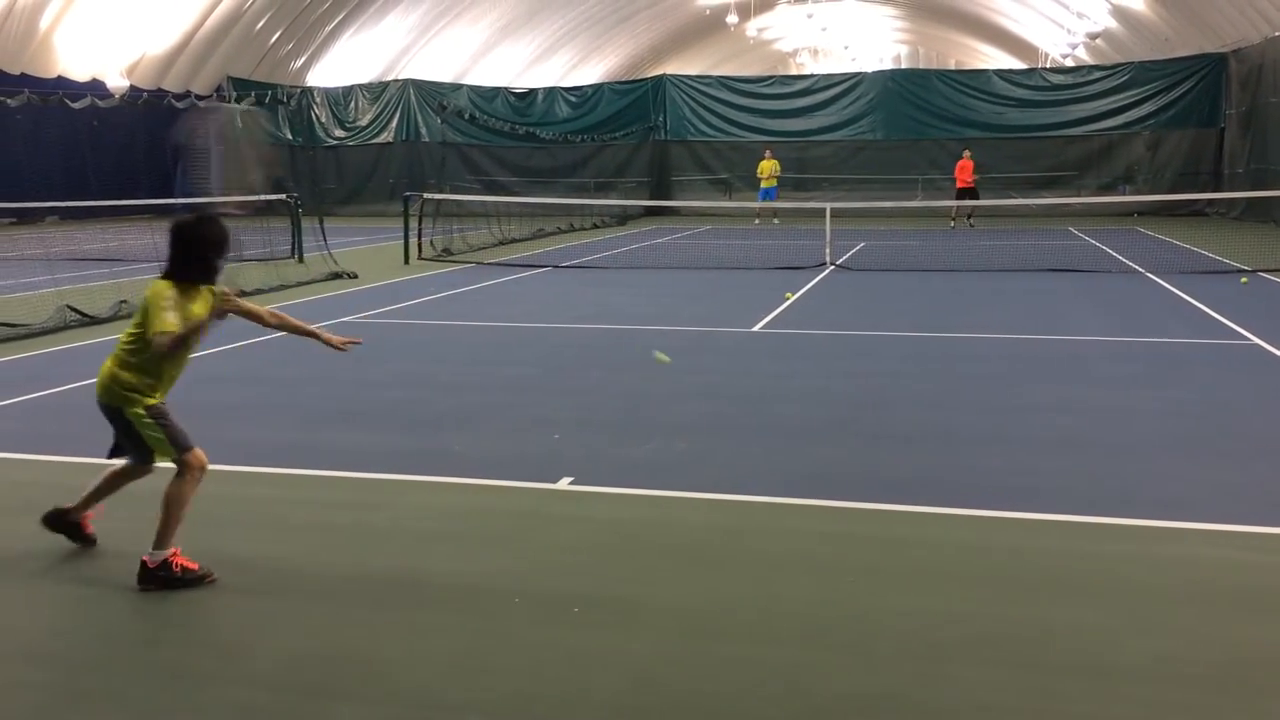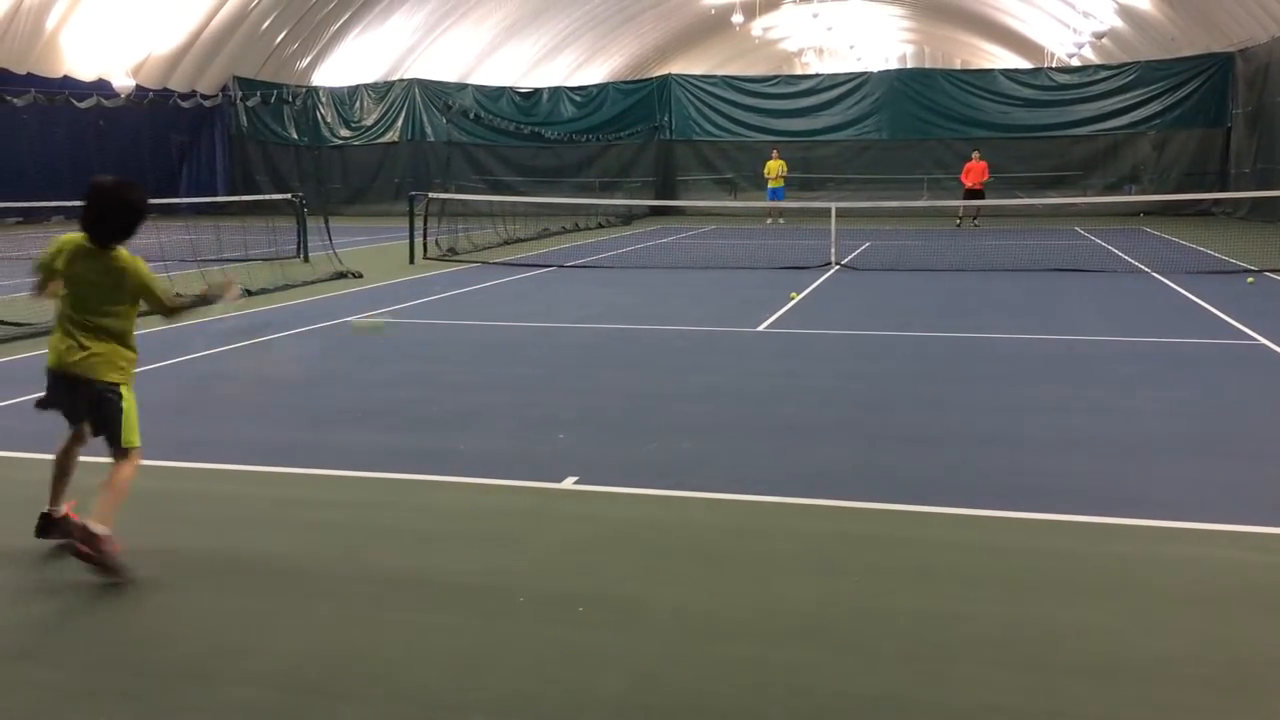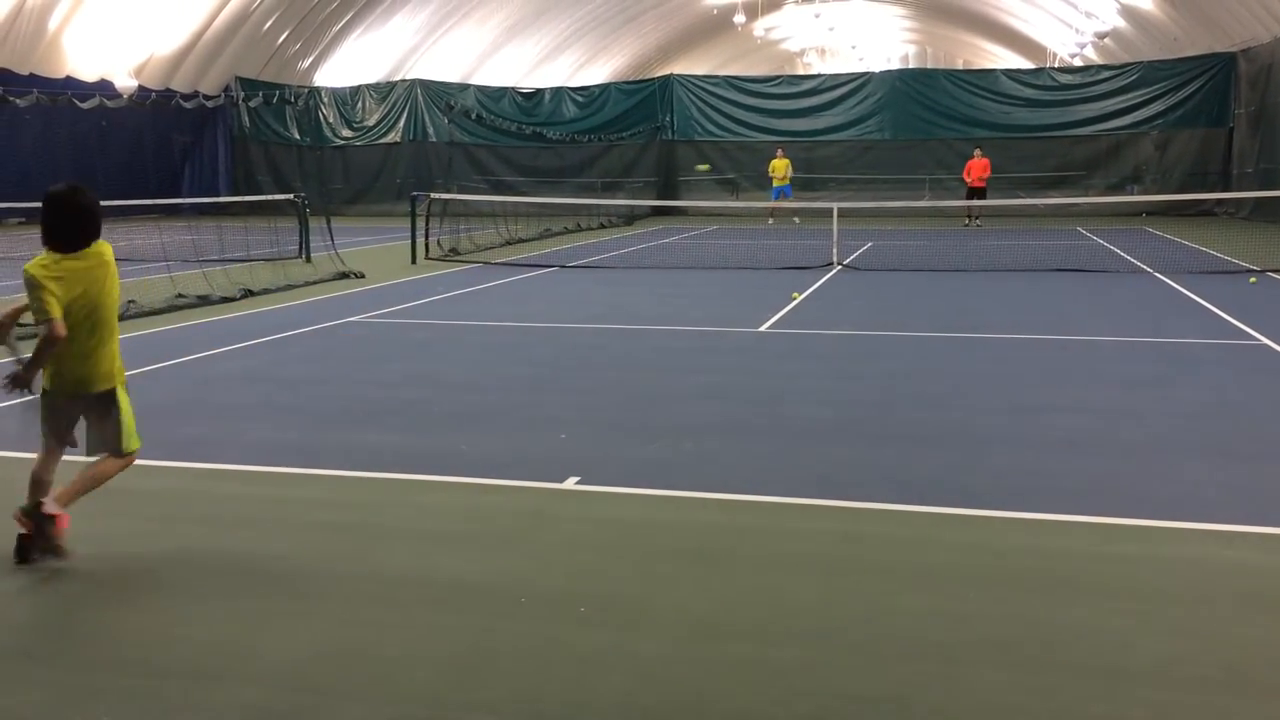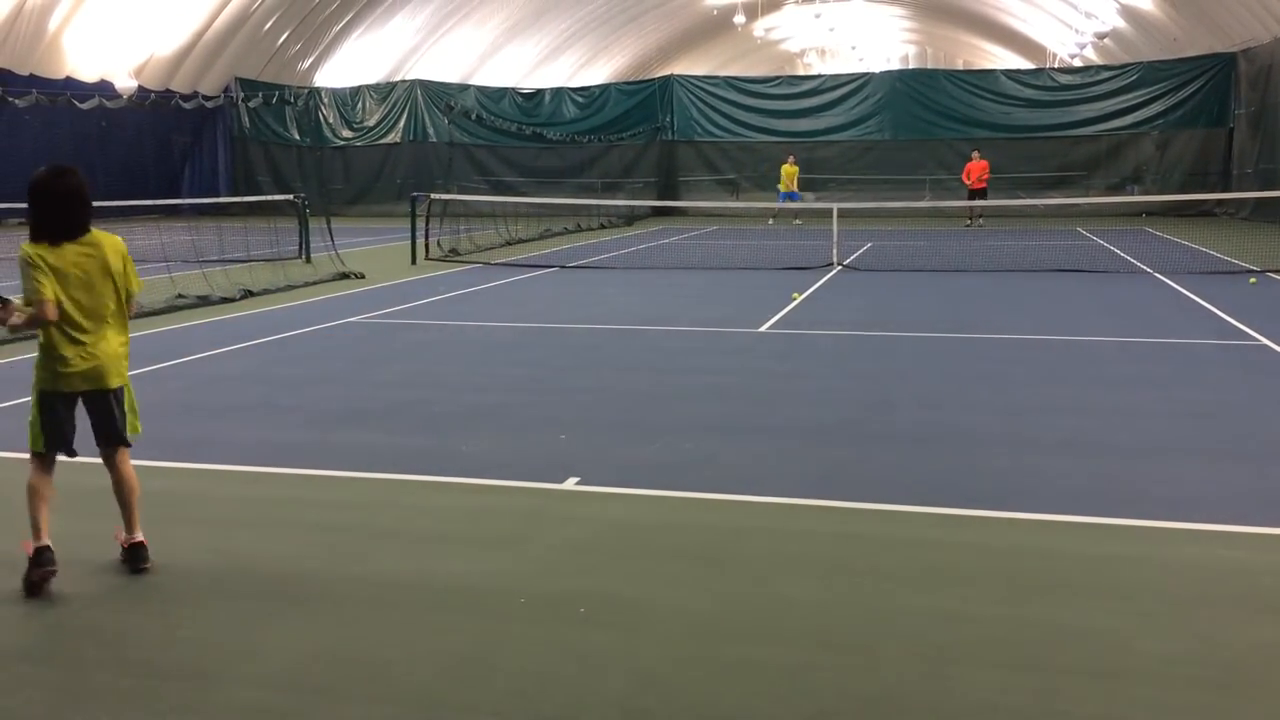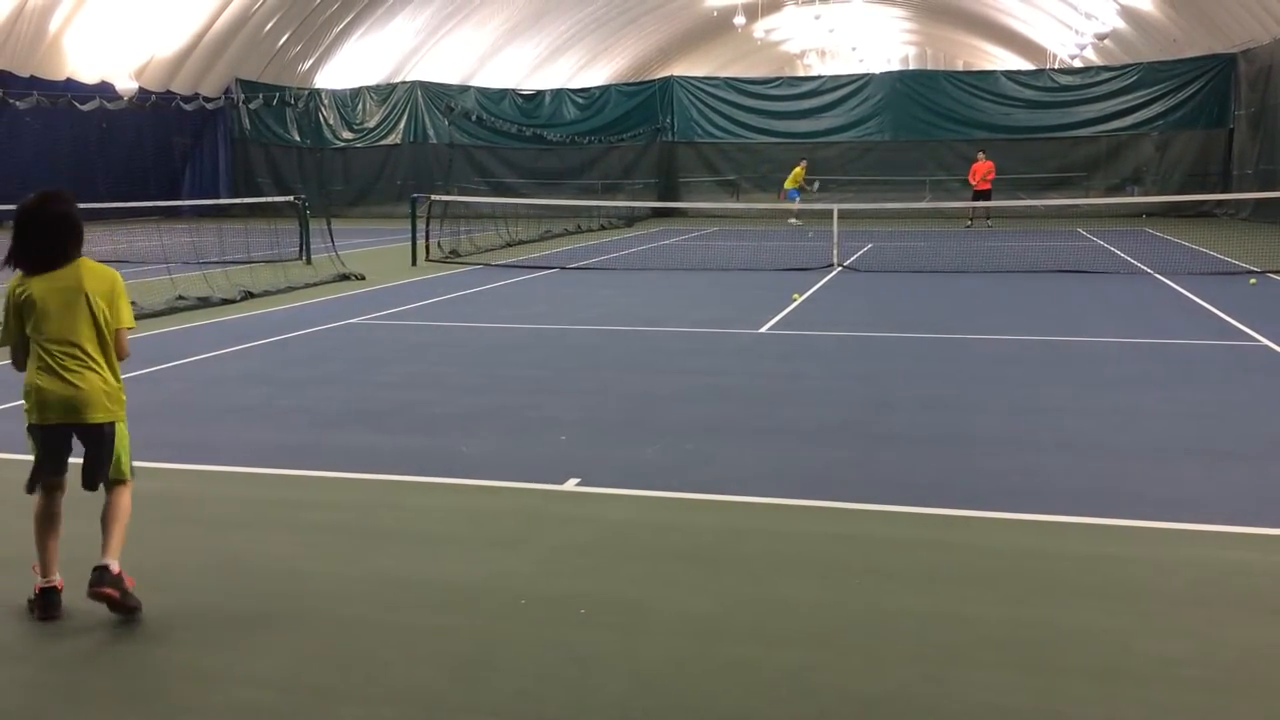
dt=0.3s
person 1, frame 1
left shoulder: (210, 292)
right shoulder: (165, 294)
left elbow: (266, 316)
right elbow: (165, 350)
left wrist: (320, 335)
right wrist: (205, 320)
left hip: (139, 391)
right hip: (129, 392)
left knee: (141, 463)
right knee: (193, 463)
left ankle: (70, 514)
right ankle: (160, 561)
person 1, frame 2
left shoulder: (67, 247)
right shoulder: (127, 267)
left elbow: (42, 287)
right elbow: (167, 308)
right wrist: (207, 297)
left hip: (62, 364)
right hip: (105, 371)
left knee: (79, 433)
right knee: (126, 456)
left ankle: (55, 514)
right ankle: (94, 530)
person 1, frame 3
left shoulder: (38, 271)
right shoulder: (104, 254)
left elbow: (56, 333)
left hip: (62, 377)
right hip: (103, 376)
left knee: (51, 450)
right knee: (119, 457)
left ankle: (33, 531)
right ankle: (49, 508)
person 1, frame 4
right shoulder: (114, 247)
left elbow: (46, 315)
right elbow: (128, 308)
left hip: (58, 372)
right hip: (108, 369)
left knee: (42, 461)
right knee: (117, 455)
left ankle: (41, 549)
right ankle: (135, 541)
person 1, frame 5
right shoulder: (105, 278)
right elbow: (122, 350)
left hip: (46, 403)
right hip: (99, 401)
left knee: (51, 491)
right knee: (119, 484)
left ankle: (48, 586)
right ankle: (109, 570)
